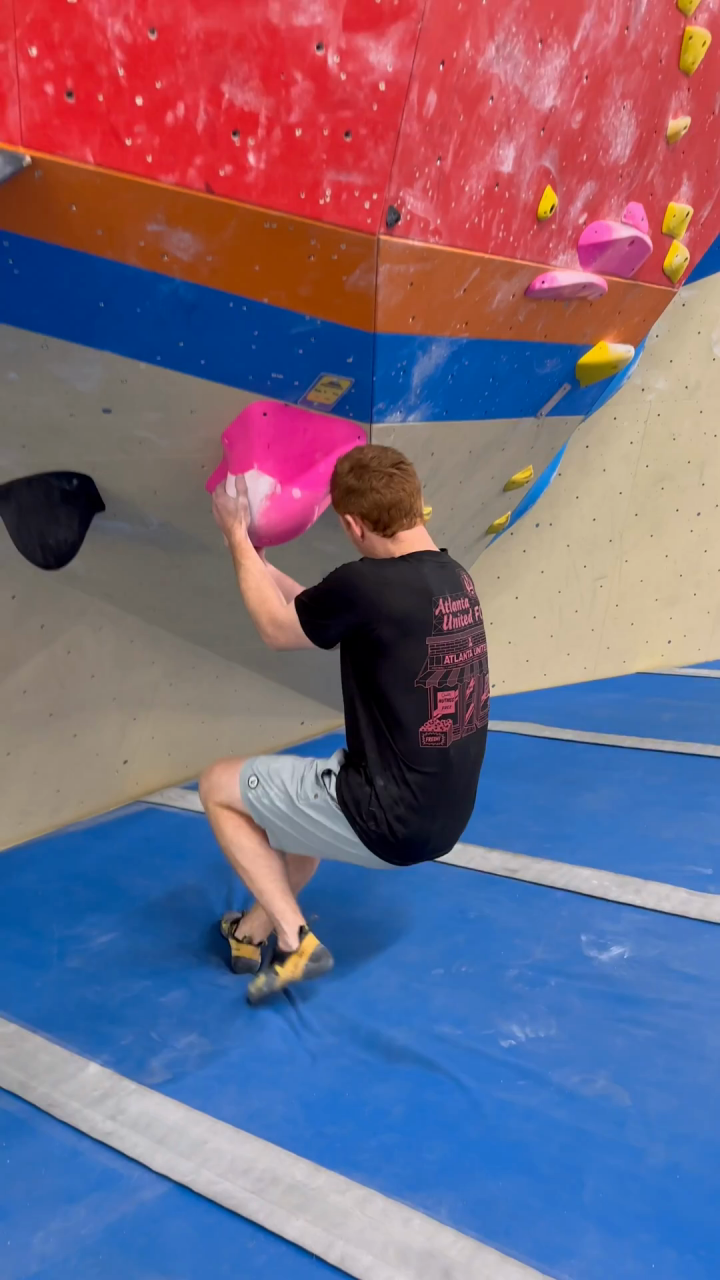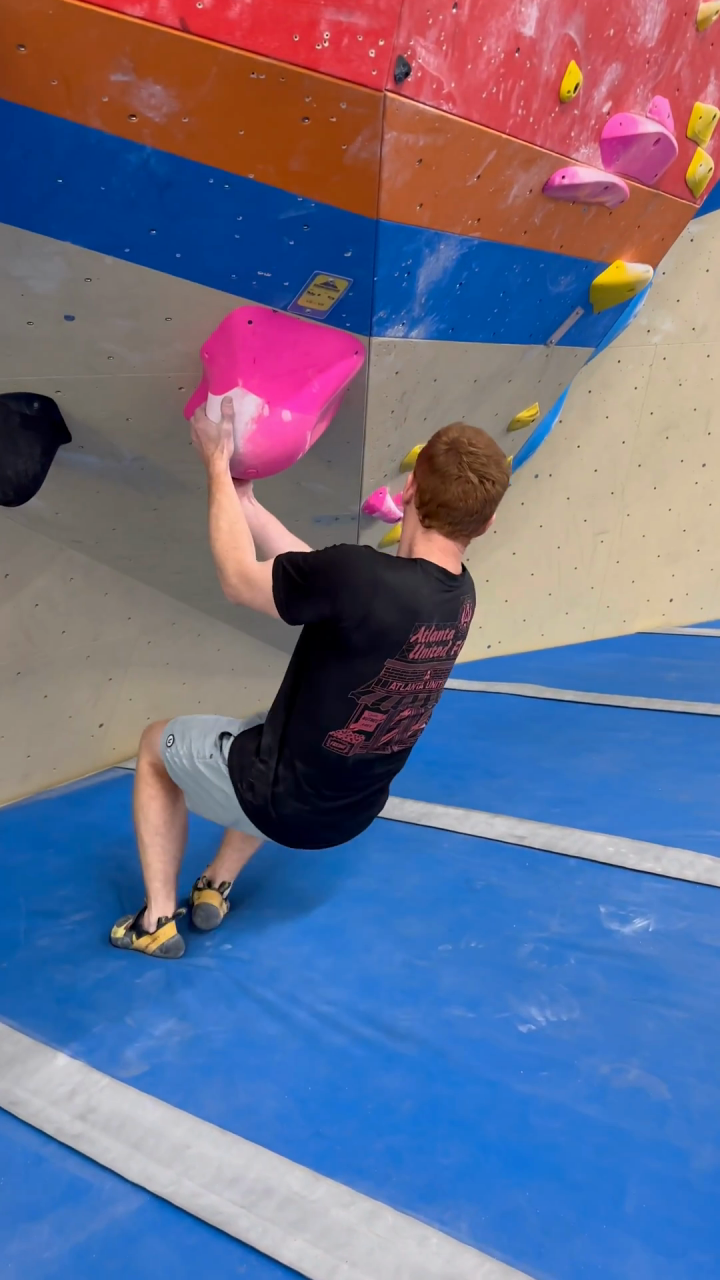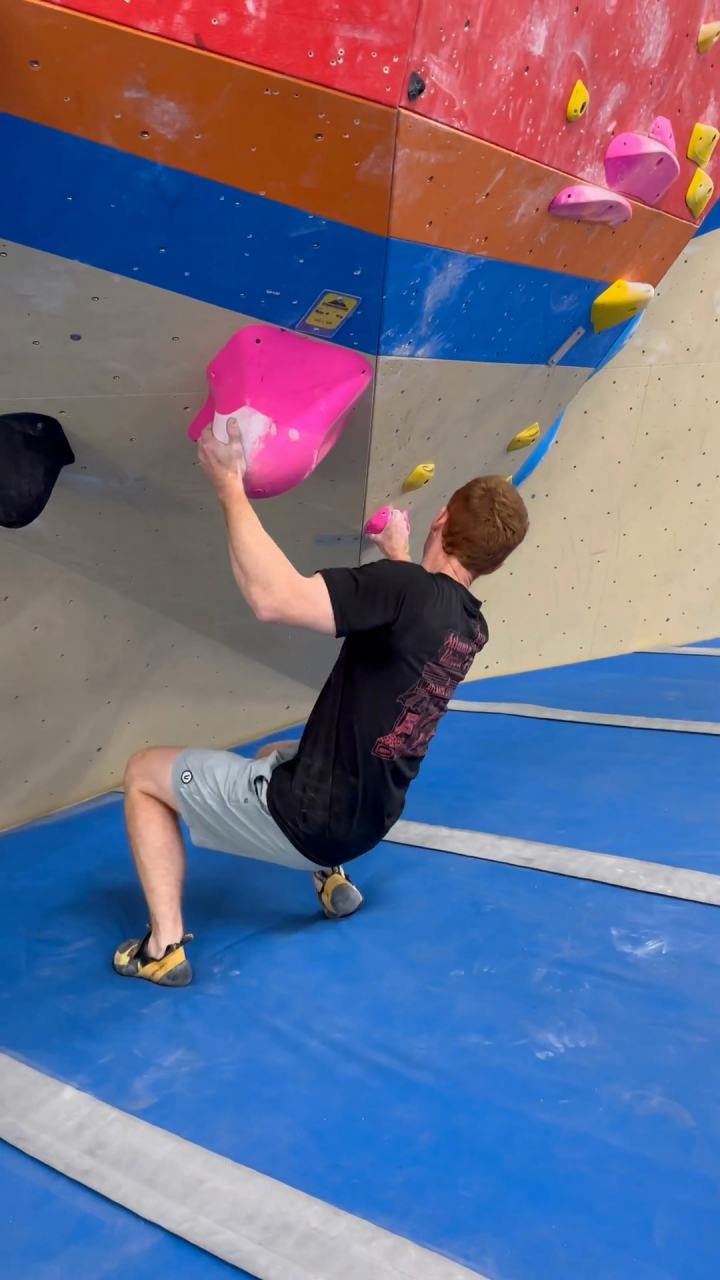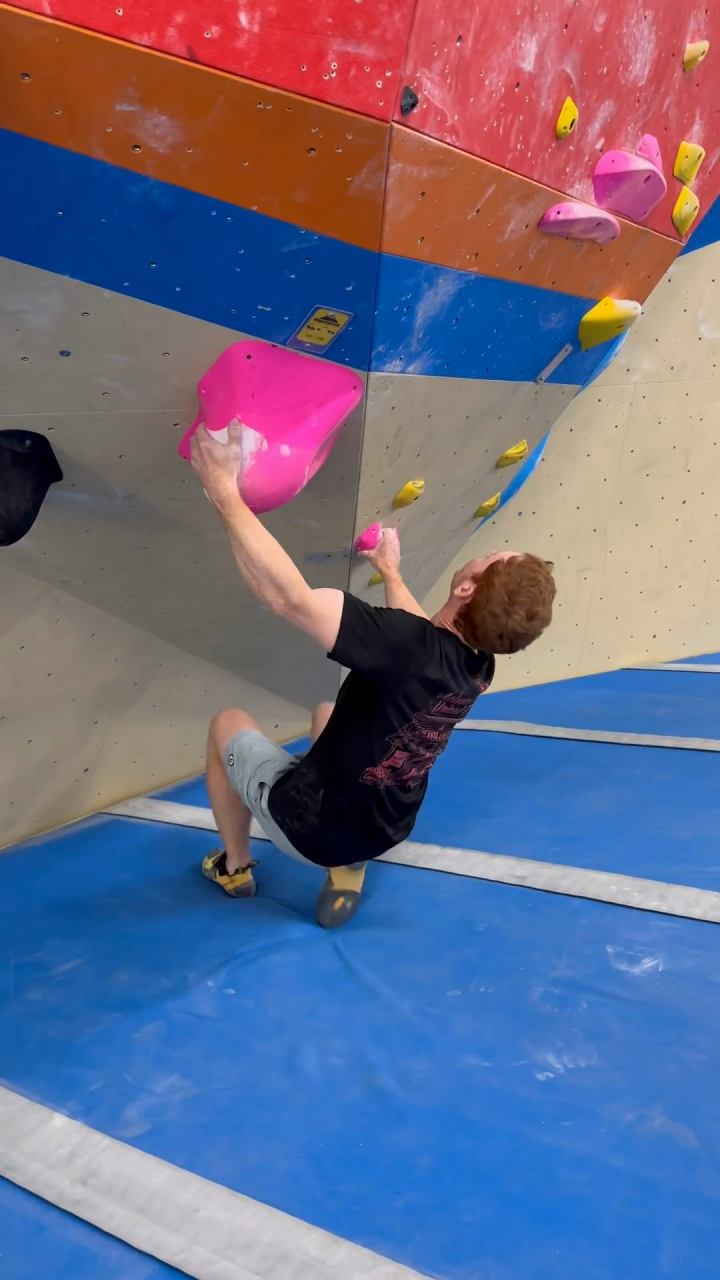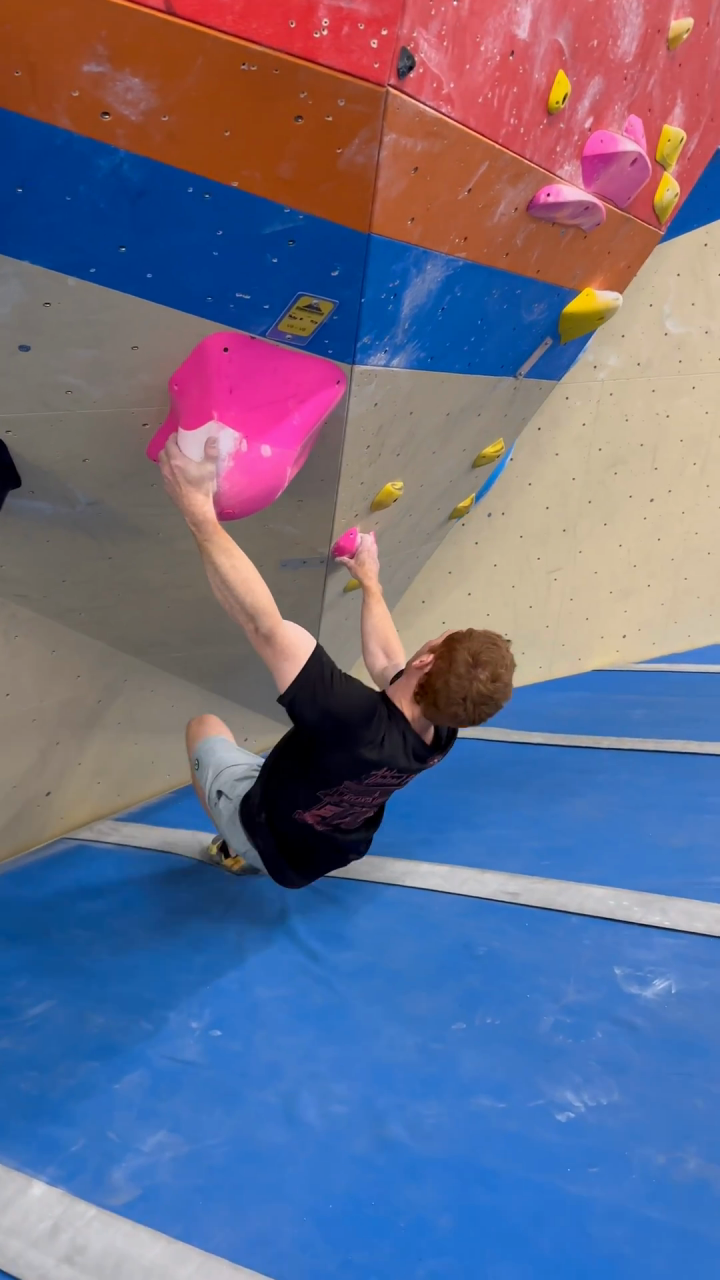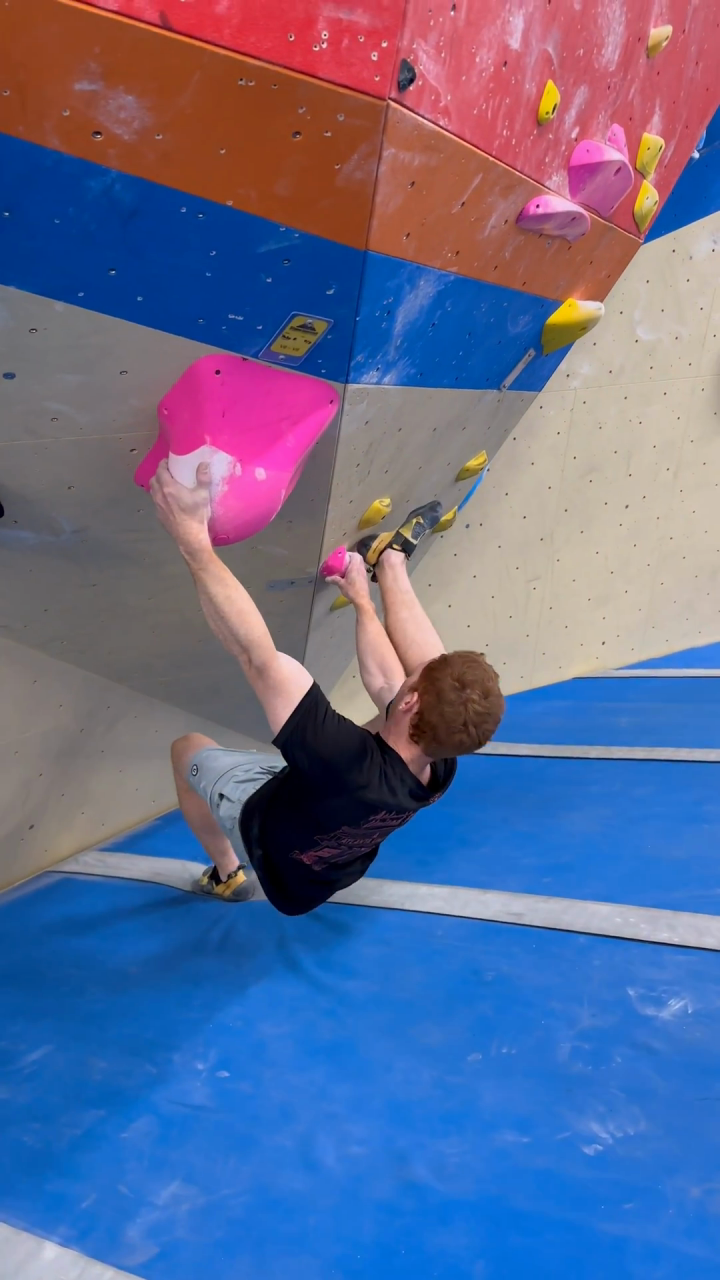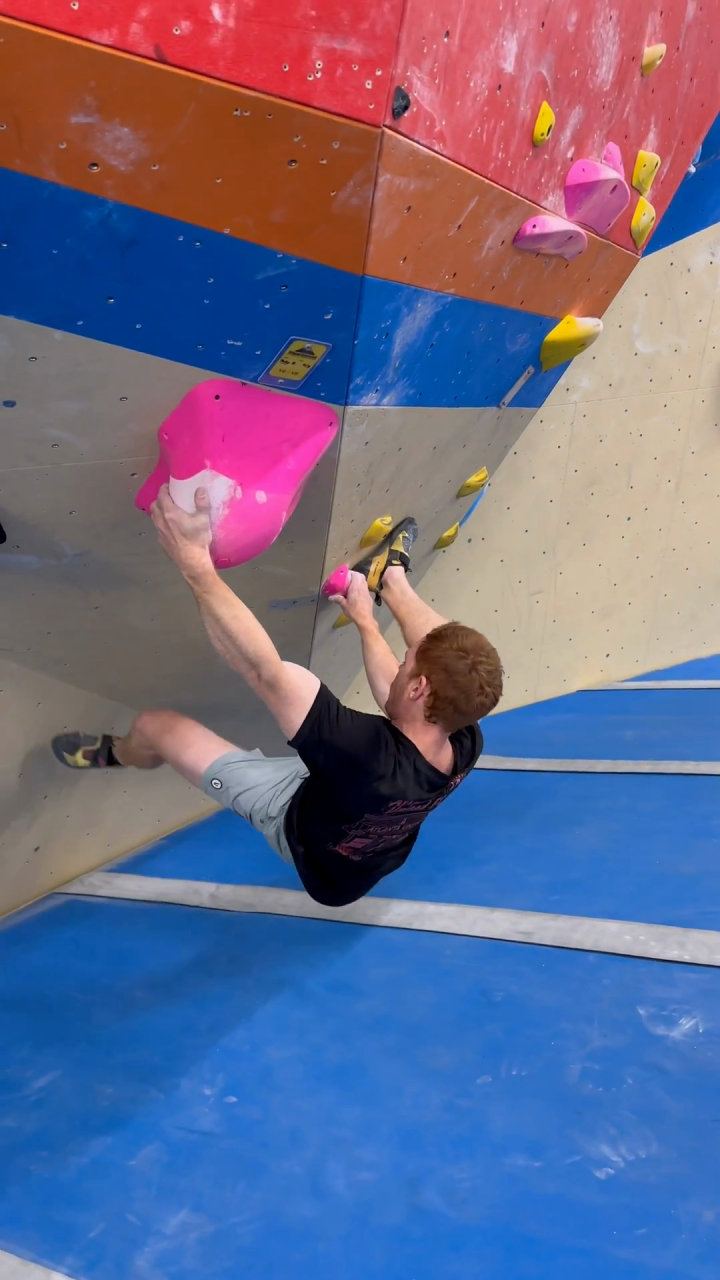
dt=0.7s
person 1, frame 1
left shoulder: (368, 583)
right shoulder: (455, 581)
left elbow: (276, 626)
left wrist: (236, 533)
right wrist: (259, 563)
left hip: (392, 821)
right hip: (440, 817)
left knee: (219, 785)
right knee: (304, 791)
left ankle: (294, 942)
right ankle: (257, 926)
person 1, frame 2
left shoulder: (360, 576)
right shoulder: (460, 594)
left elbow: (240, 580)
left wrist: (217, 466)
right wrist: (245, 503)
left hip: (280, 800)
right hip: (353, 810)
left knee: (157, 743)
left ankle: (157, 921)
right ankle: (216, 886)
person 1, frame 3
left shoulder: (403, 591)
right shoulder: (472, 628)
left elbow: (273, 599)
left wrist: (230, 487)
right wrist: (398, 558)
left hip: (309, 821)
right hip: (364, 822)
left knee: (145, 772)
right knee: (280, 754)
left ankle: (165, 947)
right ankle: (333, 880)
person 1, frame 4
left shoulder: (403, 643)
right shoulder: (479, 668)
left elbow: (290, 597)
left wrist: (225, 492)
right wrist: (390, 573)
left hip: (310, 828)
right hip: (383, 830)
left knee: (227, 725)
right knee: (328, 713)
left ankle: (235, 866)
right ankle: (346, 870)
person 1, frame 5
left shoulder: (351, 716)
right shoulder: (441, 737)
left elbow: (263, 624)
right elbow: (384, 662)
left wrist: (199, 512)
right wrist: (369, 582)
left hip: (269, 842)
right hip: (336, 848)
left knee: (203, 727)
left ankle: (235, 851)
person 1, frame 6
left shoulder: (344, 759)
right shoulder: (438, 771)
left elbow: (259, 658)
right elbow: (384, 681)
left wrist: (193, 540)
right wrist: (361, 601)
left hip: (267, 828)
left knee: (187, 749)
right knee: (443, 671)
left ankle: (228, 875)
right ankle: (390, 560)
person 1, frame 7
left shoulder: (361, 752)
right shoulder: (465, 747)
left elbow: (265, 670)
right elbow: (400, 699)
left wrist: (195, 563)
right wrist: (365, 620)
left hip: (302, 828)
left knee: (156, 725)
right knee: (460, 649)
left ankle: (113, 752)
right ankle: (389, 578)
